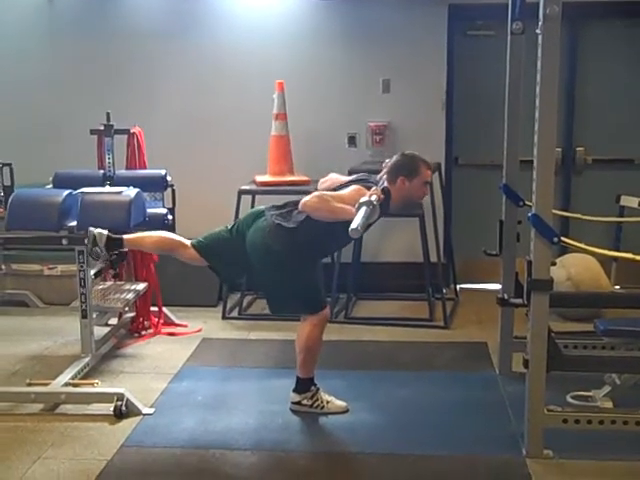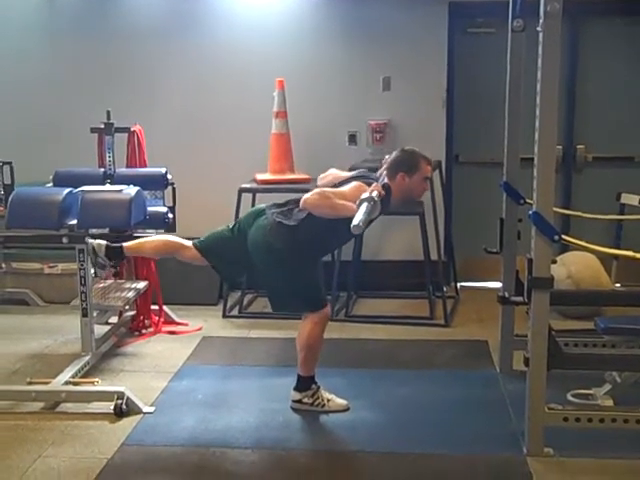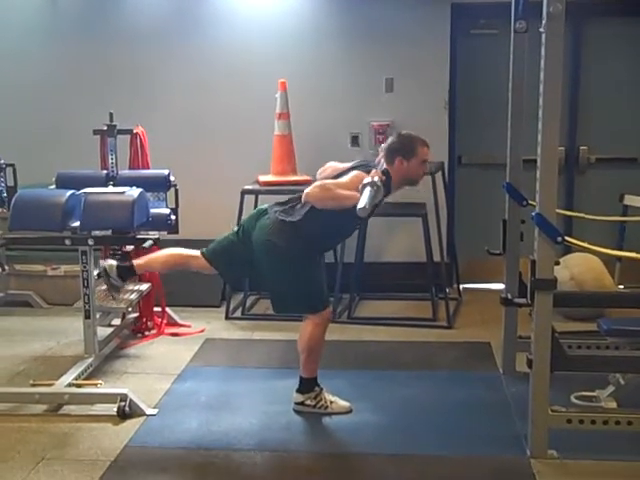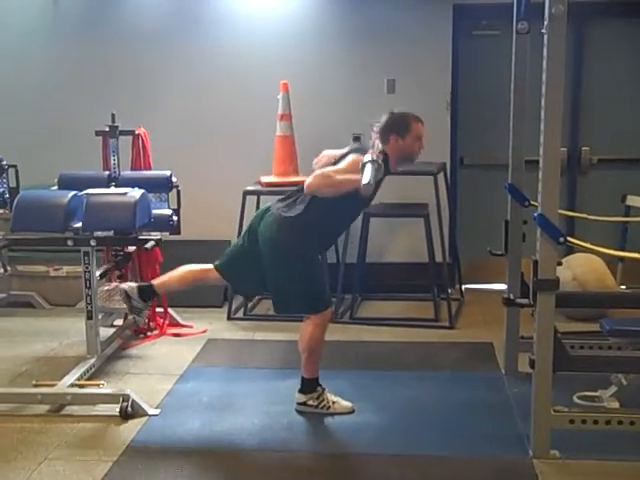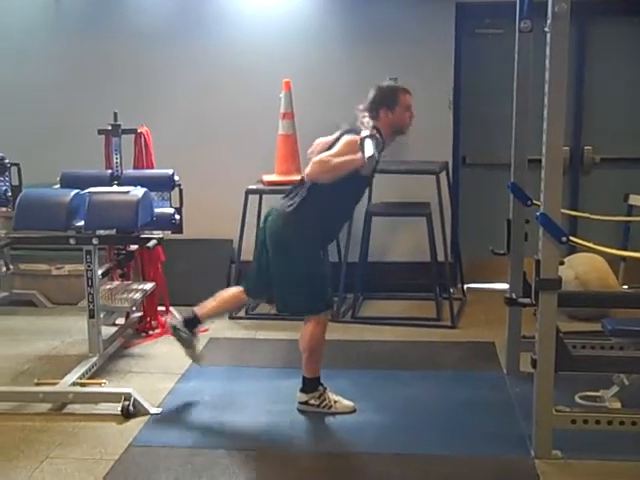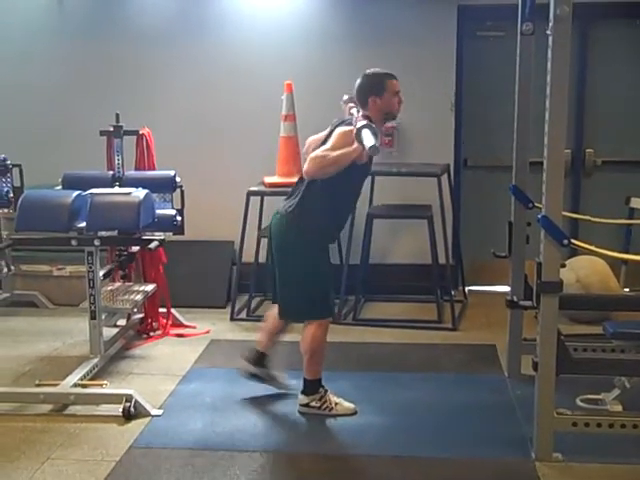
dt=0.2s
person 1, frame 1
left shoulder: (370, 185)
right shoulder: (366, 196)
left elbow: (326, 182)
right elbow: (310, 203)
right wrist: (354, 213)
left hip: (262, 224)
right hip: (276, 245)
left knee: (187, 249)
right knee: (316, 314)
left ankle: (111, 242)
right ankle: (304, 394)
person 1, frame 2
left shoulder: (370, 182)
right shoulder: (367, 193)
left elbow: (327, 177)
right elbow: (311, 200)
right wrist: (355, 209)
left hip: (263, 222)
right hip: (278, 243)
left knee: (189, 250)
right knee: (317, 313)
left ankle: (112, 252)
right ankle: (305, 392)
person 1, frame 3
left shoulder: (369, 170)
right shoulder: (367, 178)
left elbow: (324, 172)
right elbow: (313, 192)
right wrist: (359, 198)
left hip: (268, 223)
right hip: (283, 243)
left knee: (200, 259)
right knee: (318, 314)
left ankle: (122, 270)
right ankle: (307, 394)
person 1, frame 4
left shoulder: (362, 153)
right shoulder: (364, 162)
left elbow: (322, 162)
right elbow: (314, 183)
right wrist: (361, 181)
left hip: (274, 223)
right hip: (290, 239)
left knee: (218, 274)
right knee: (318, 313)
left ankle: (143, 293)
right ankle: (310, 395)
person 1, frame 5
left shoulder: (356, 134)
right shoulder: (357, 140)
left elbow: (317, 149)
right elbow: (314, 170)
right wrist: (359, 159)
left hip: (284, 222)
right hip: (298, 232)
left knee: (253, 292)
right knee: (318, 313)
left ankle: (189, 323)
right ankle: (311, 394)
person 1, frame 6
left shoulder: (350, 129)
right shoulder: (351, 131)
left elbow: (309, 146)
right elbow: (311, 167)
right wrist: (354, 151)
left hip: (294, 224)
right hip: (303, 231)
left knee: (289, 303)
right knee: (317, 315)
left ankle: (258, 358)
right ankle: (311, 395)
